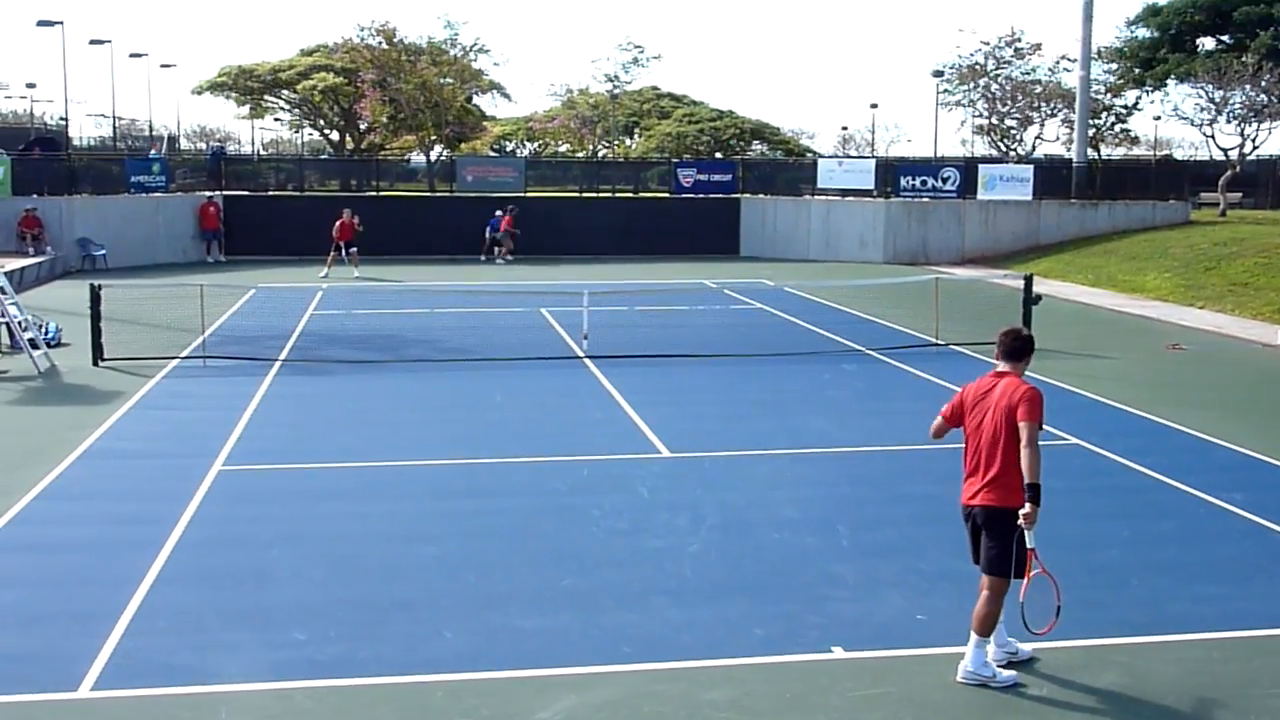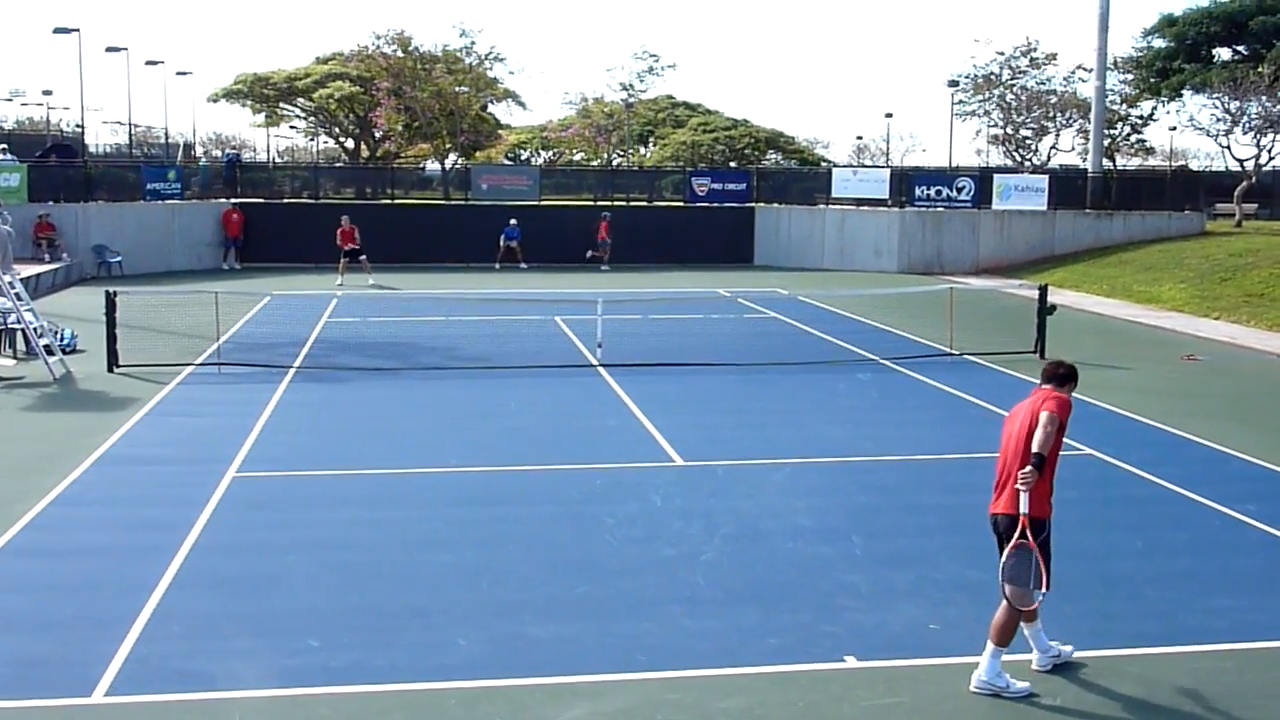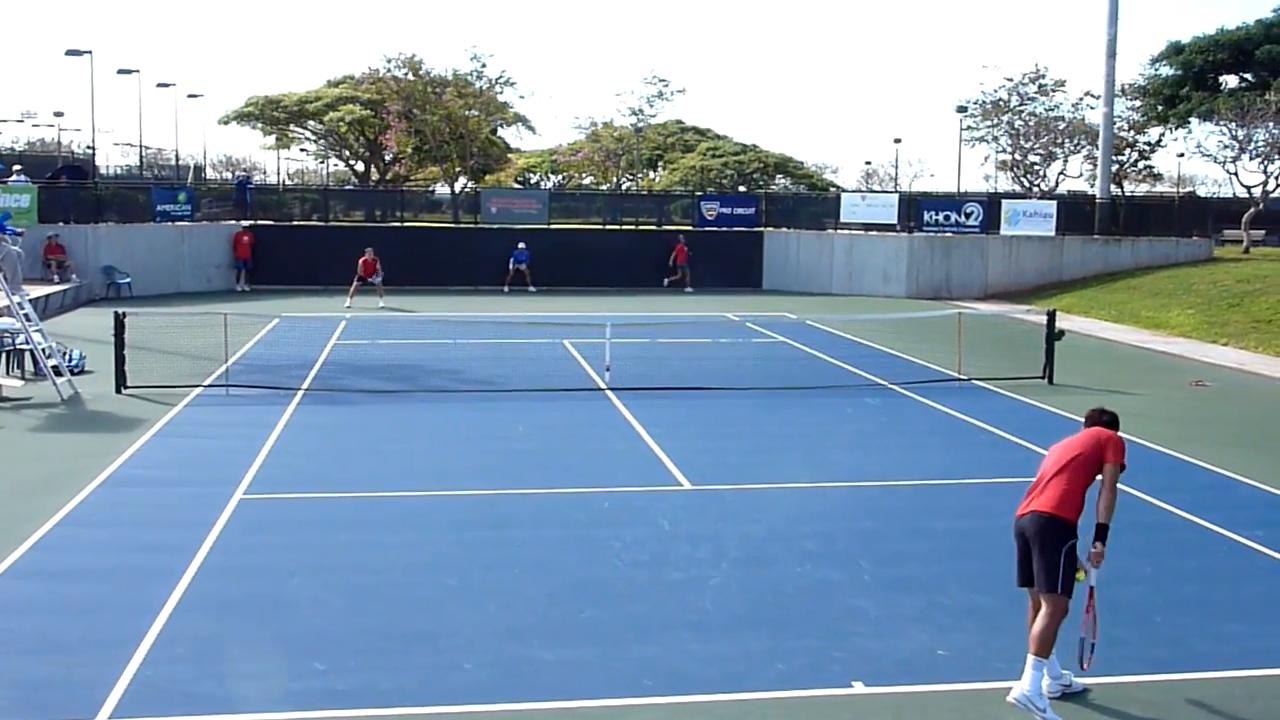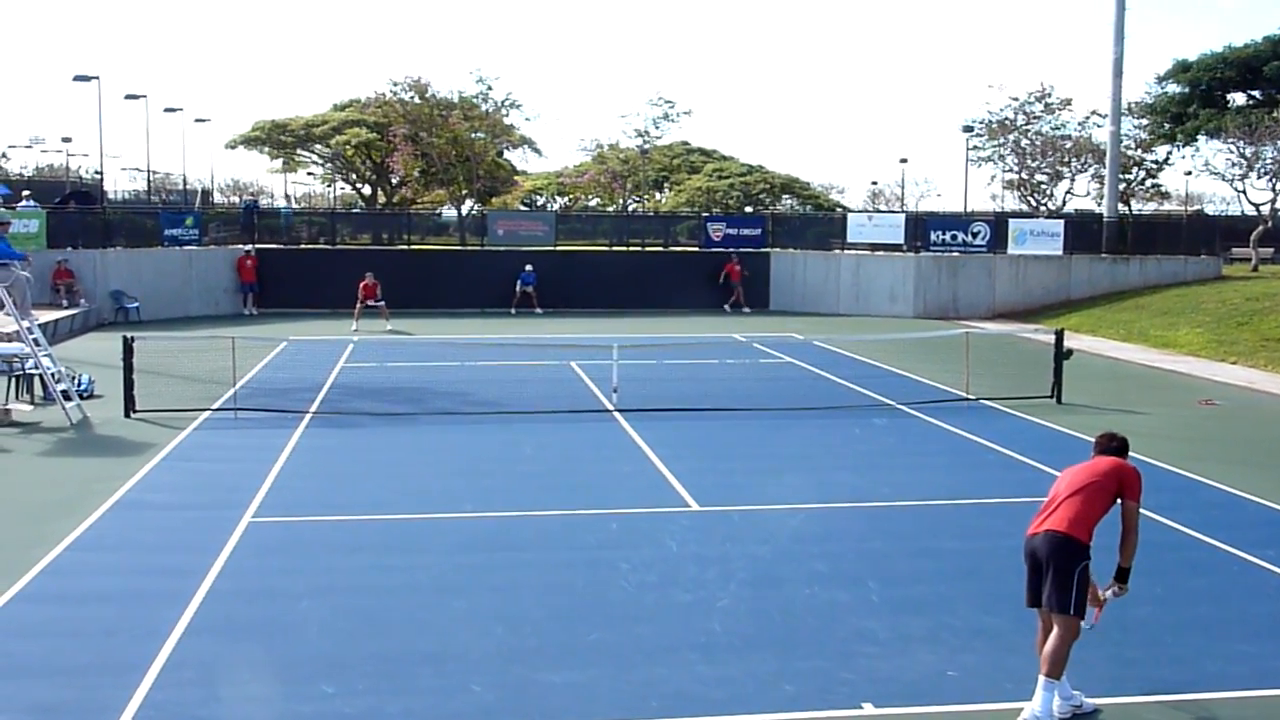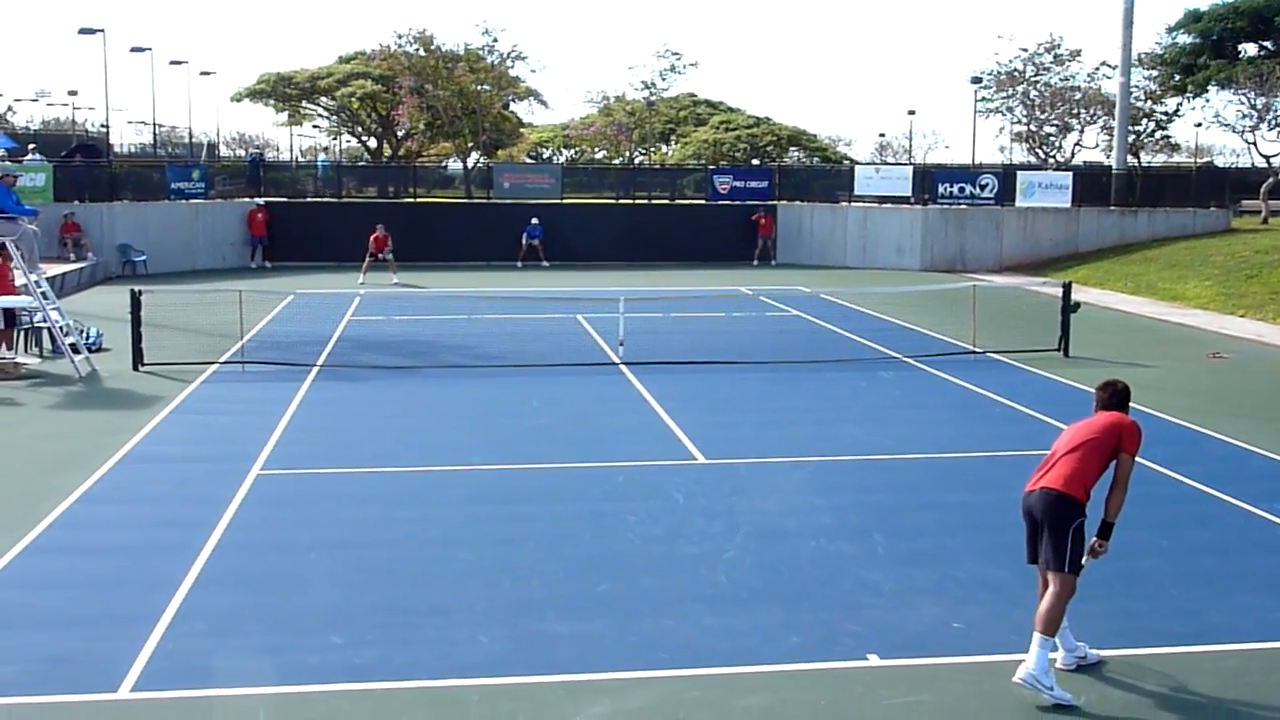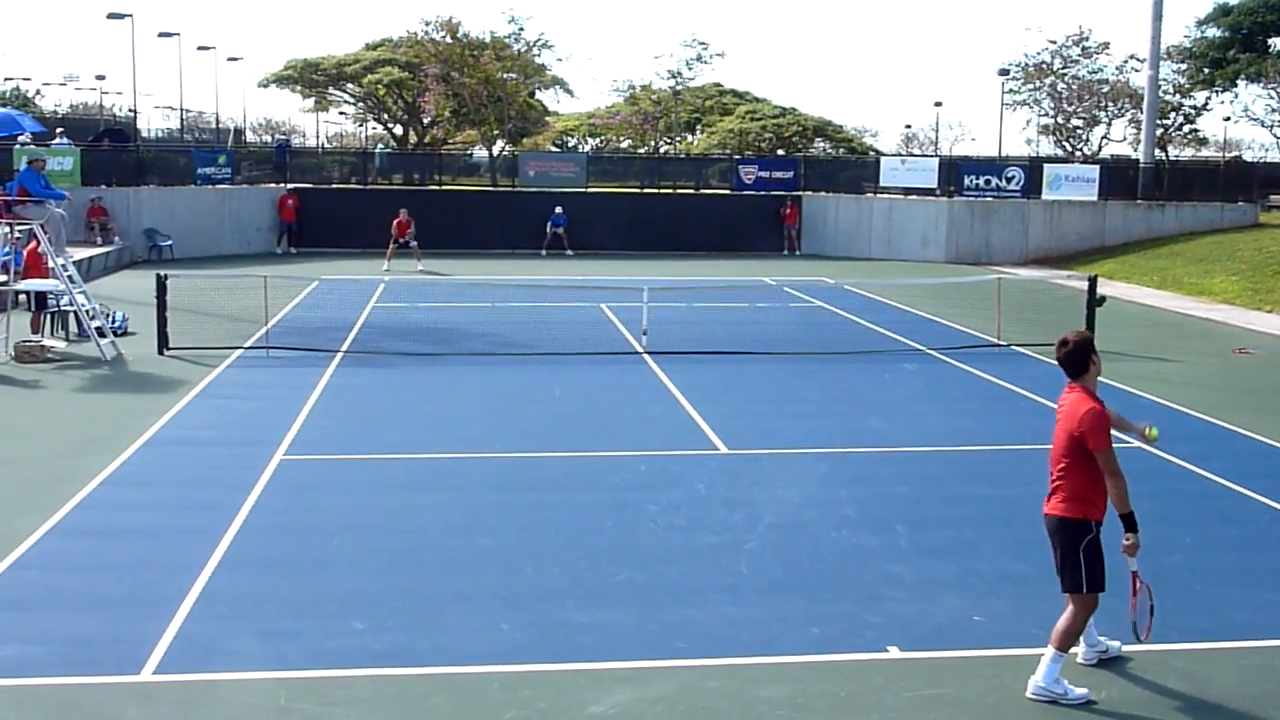
dt=0.7s
person 1, frame 1
left shoulder: (971, 390)
right shoulder: (1027, 393)
left elbow: (936, 432)
right elbow: (1027, 445)
left wrist: (941, 419)
right wrist: (1033, 496)
left hip: (972, 500)
right hip: (1003, 504)
left knee: (991, 577)
right knee: (995, 585)
left ankle: (999, 646)
right ankle: (973, 664)
person 1, frame 2
left shoulder: (1019, 408)
right shoulder: (1058, 400)
right elbow: (1046, 428)
right wrist: (1037, 465)
left hip: (1000, 508)
right hip: (1027, 512)
left ankle: (1044, 651)
right ankle: (987, 674)
person 1, frame 3
left shoulder: (1064, 444)
right shoulder: (1111, 440)
right elbow: (1108, 488)
left wrist: (1071, 557)
right wrist: (1100, 537)
left hip: (1024, 517)
right hip: (1053, 520)
left knee: (1039, 601)
right knee: (1055, 606)
left ankle: (1053, 678)
right ankle: (1029, 688)
person 1, frame 4
left shoulder: (1073, 470)
right shoulder: (1128, 472)
right elbow: (1129, 531)
left wrist: (1087, 585)
right wrist: (1122, 576)
left hip: (1034, 538)
right hip: (1065, 541)
left knee: (1048, 624)
right knee: (1066, 628)
person 1, frame 5
left shoulder: (1079, 425)
right shoulder: (1128, 426)
right elbow: (1119, 486)
right wrist: (1104, 533)
left hip: (1032, 494)
right hip: (1061, 500)
left knee: (1049, 579)
right knee: (1061, 585)
left ankle: (1069, 650)
right ankle: (1034, 667)
person 1, frame 6
left shoulder: (1076, 395)
right shoulder: (1088, 411)
right elbow: (1112, 475)
left wrist: (1133, 428)
right wrist: (1130, 527)
left hip: (1064, 512)
right hip: (1074, 518)
left knee: (1084, 591)
right knee: (1083, 600)
left ankle: (1092, 646)
right ankle: (1045, 681)
